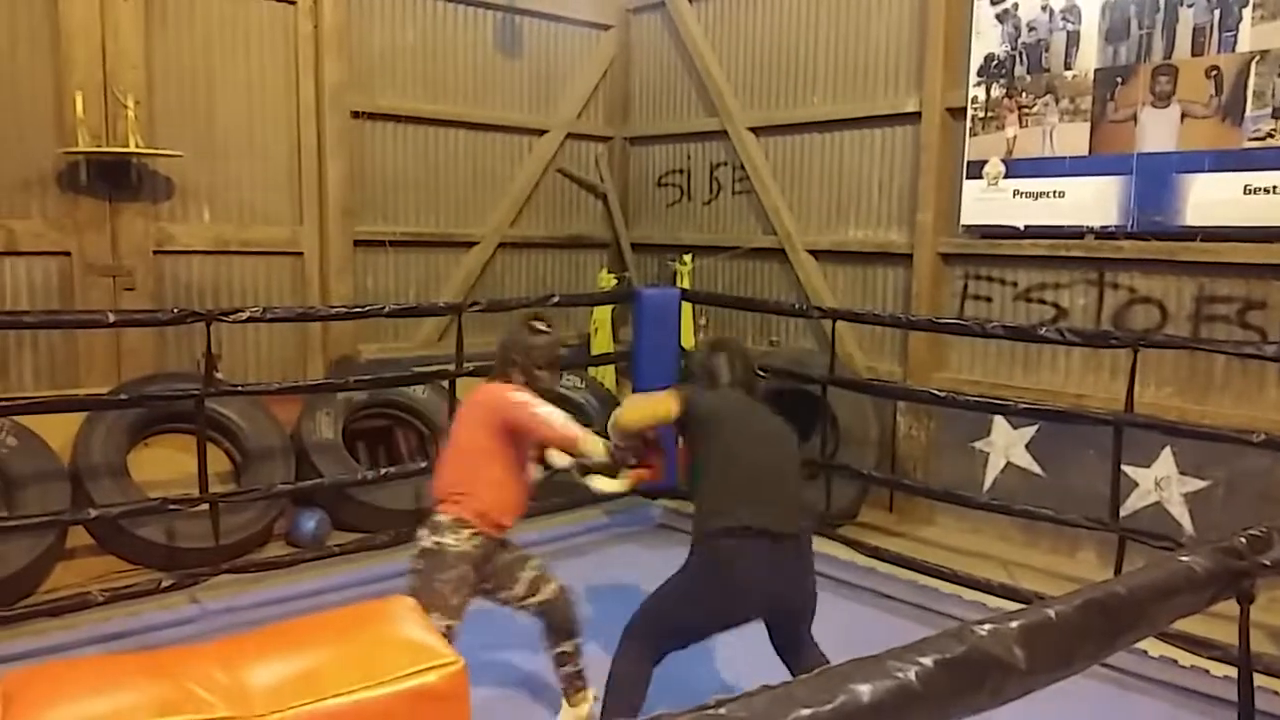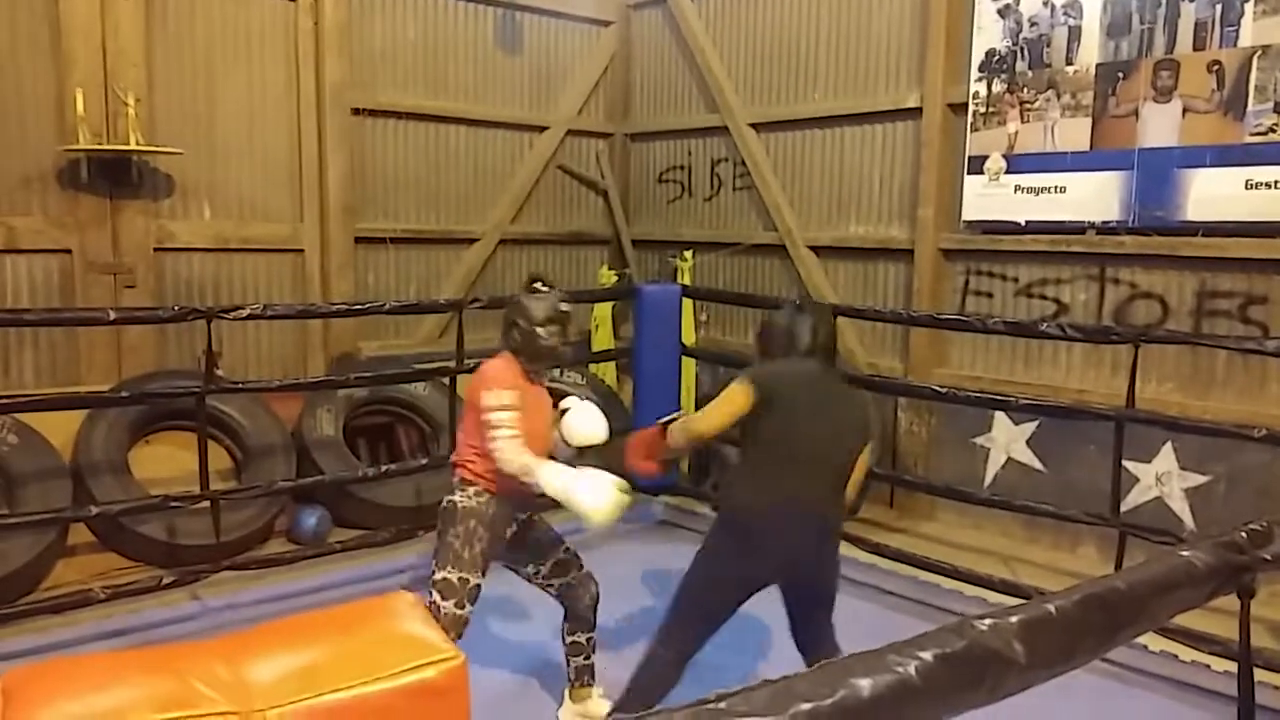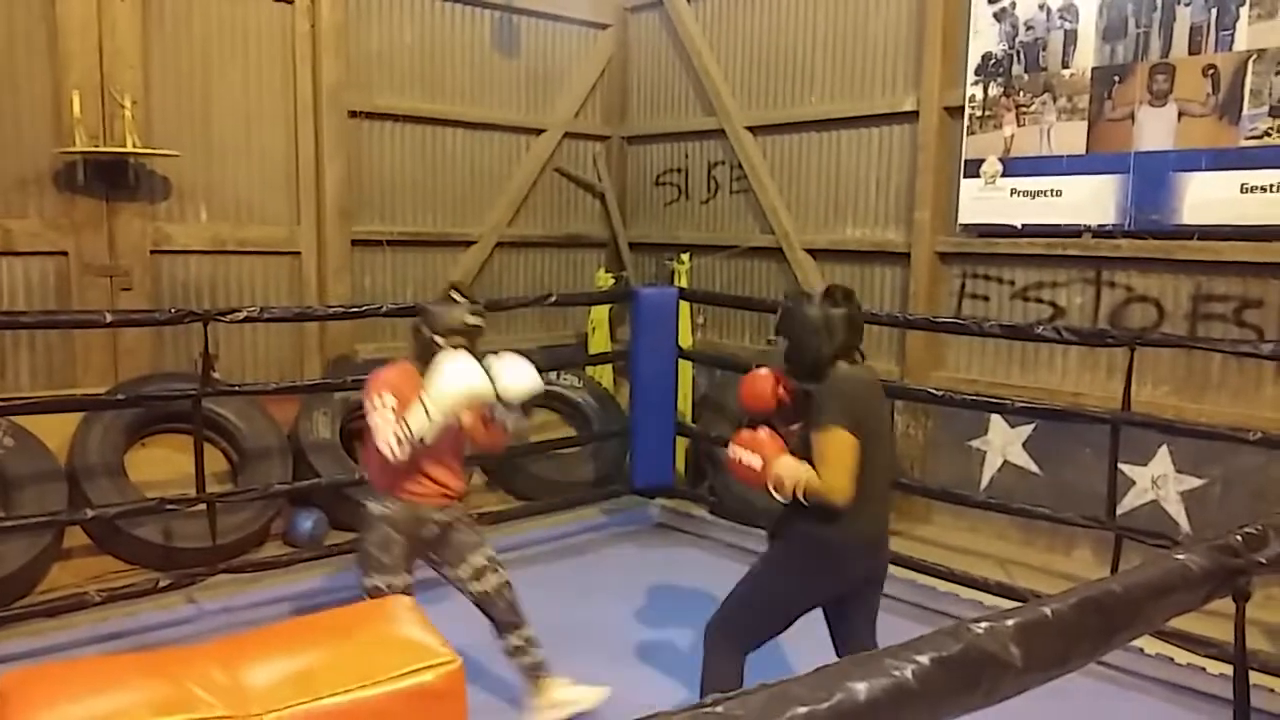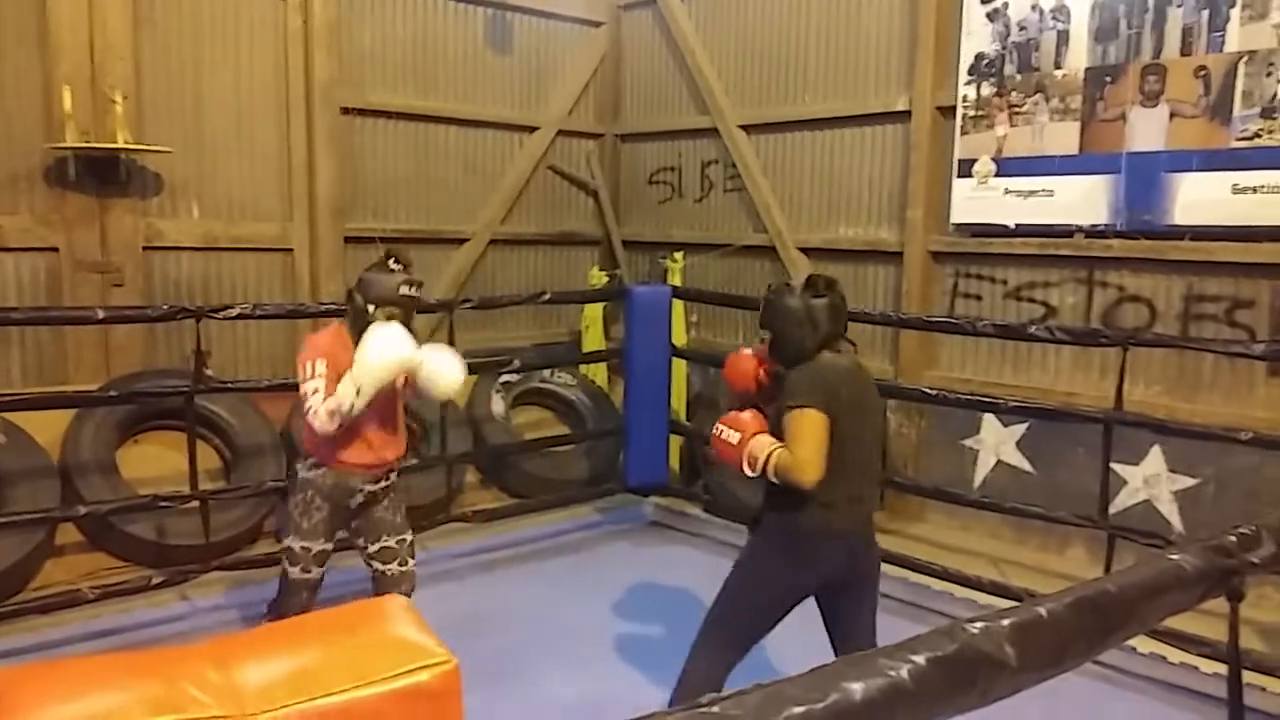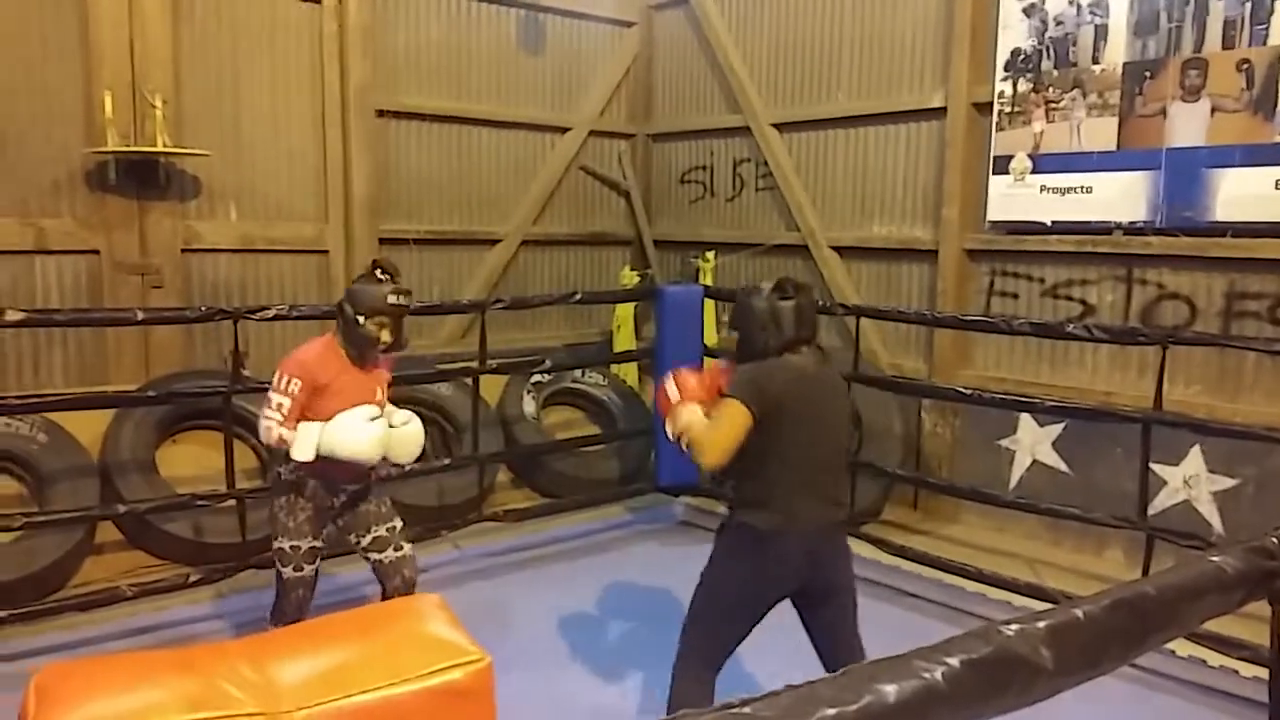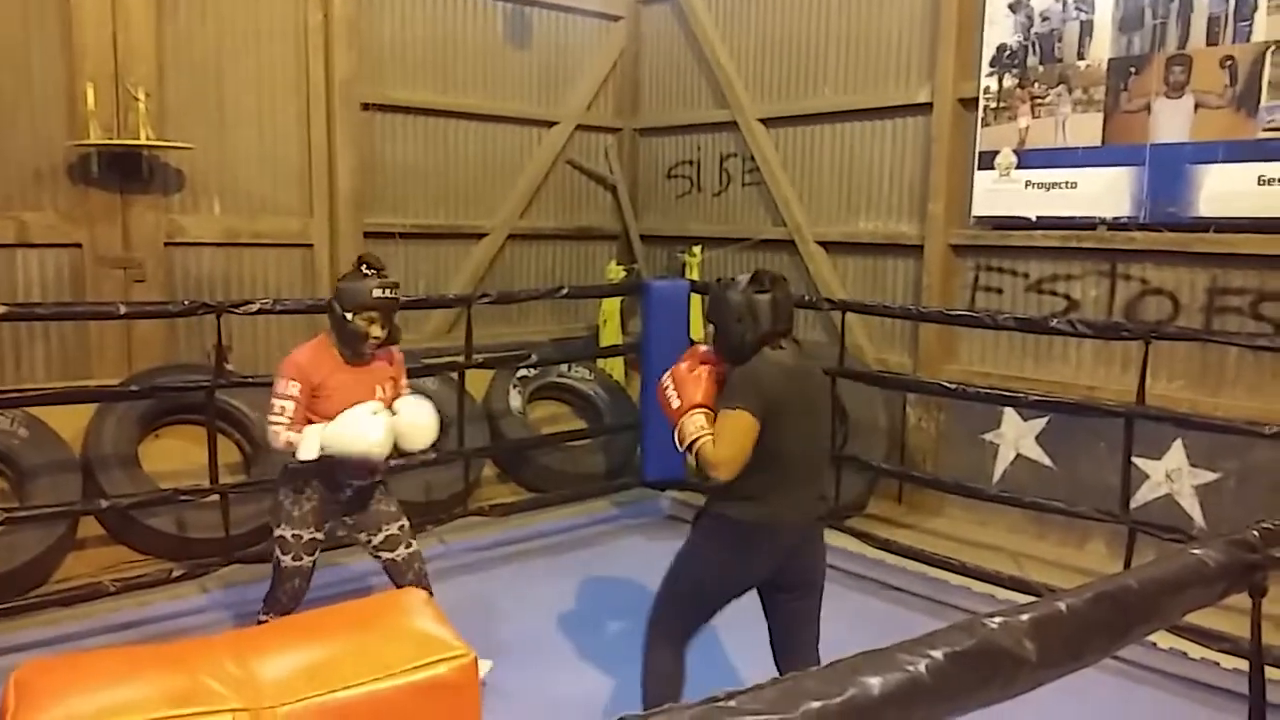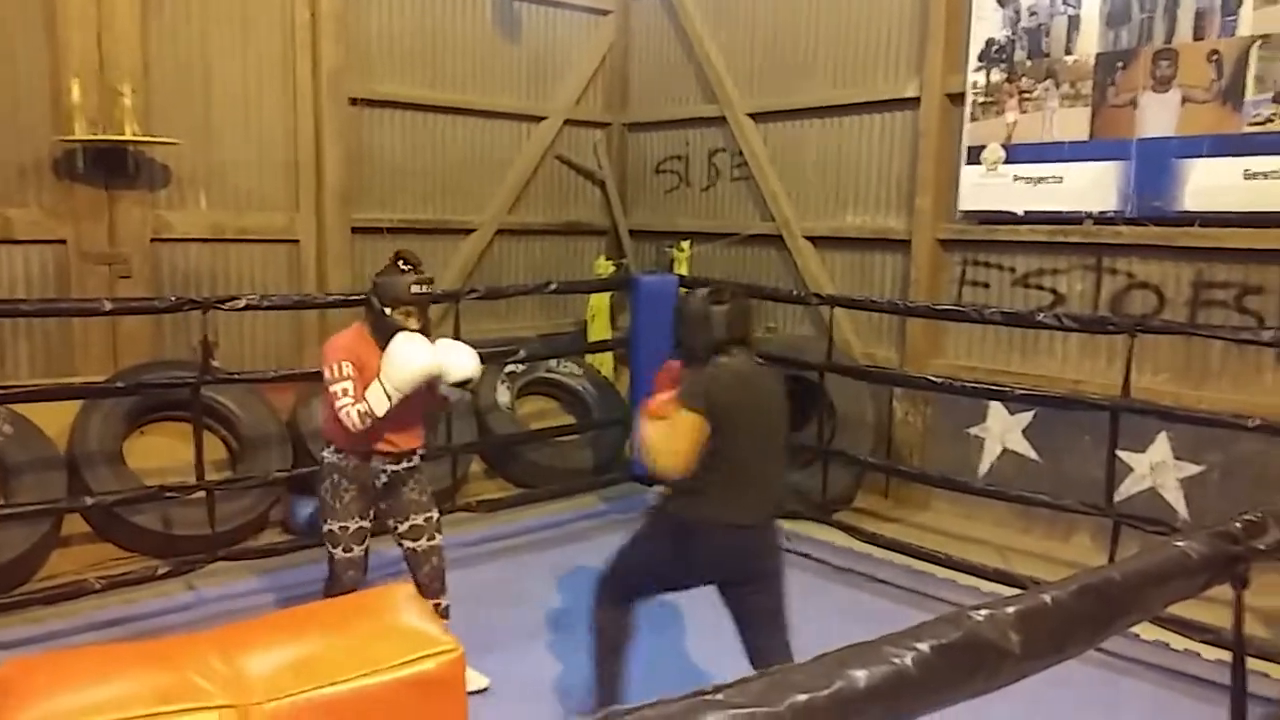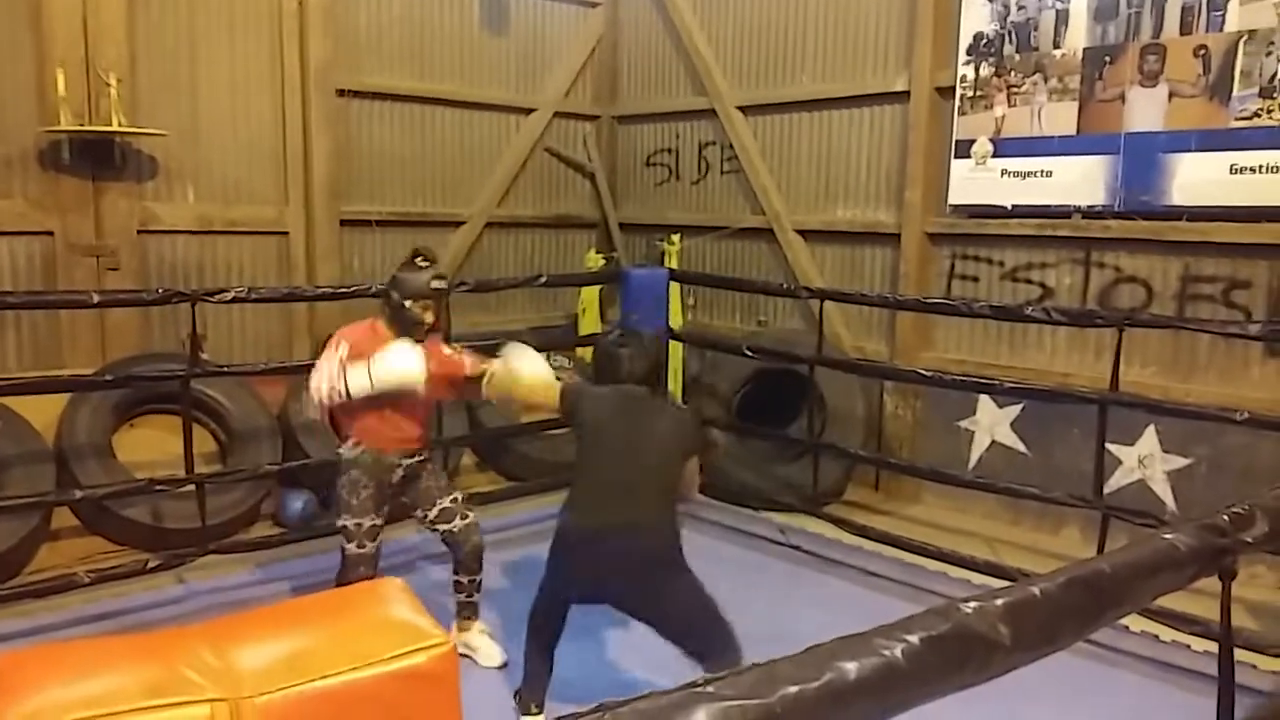
dt=0.3s
person 1, frame 1
left shoulder: (699, 403)
right shoulder: (779, 428)
left elbow: (628, 420)
left wrist: (618, 429)
left hip: (728, 559)
right hip: (793, 563)
left knee: (638, 644)
right knee: (800, 651)
person 1, frame 2
left shoulder: (769, 377)
right shoulder: (860, 409)
left elbow: (705, 425)
right elbow: (845, 496)
left wrist: (665, 436)
left hip: (752, 530)
right hip: (818, 541)
left knee: (677, 638)
right knee: (820, 645)
person 1, frame 3
left shoulder: (833, 398)
right shoulder: (864, 385)
left elbow: (836, 490)
left wrist: (782, 469)
left hip: (817, 547)
right hip: (867, 549)
left knee: (725, 637)
right knee: (860, 657)
person 1, frame 4
left shoulder: (809, 380)
right shoulder: (858, 375)
left elbow: (805, 472)
left wrist: (759, 445)
right wrist: (774, 392)
left hip: (796, 541)
right hip: (856, 542)
left knee: (716, 648)
person 1, frame 5
left shoulder: (756, 379)
right shoulder: (833, 382)
left elbow: (710, 455)
left wrist: (687, 414)
left hip: (759, 545)
right hip: (826, 544)
left knee: (696, 662)
right knee: (851, 668)
person 1, frame 6
left shoulder: (751, 379)
right shoulder: (811, 374)
left elbow: (721, 467)
left wrist: (692, 413)
right wrist: (719, 394)
left hip: (737, 533)
right hip: (803, 537)
left knee: (665, 633)
right knee: (800, 662)
person 1, frame 7
left shoulder: (703, 383)
right shoulder: (770, 382)
left elbow: (667, 463)
left wrist: (652, 424)
left hip: (690, 530)
right hip: (755, 537)
left knee: (612, 593)
right knee: (773, 655)
left ankle: (606, 710)
person 1, frame 8
left shoulder: (588, 400)
right shoulder: (684, 423)
left elbow: (516, 389)
left wrist: (494, 373)
left hip: (580, 549)
right hip: (652, 556)
left knee: (546, 613)
right knee: (722, 654)
person 2, frame 1
left shoulder: (501, 404)
right shoulder: (504, 399)
right elbow: (559, 429)
left wrist: (547, 456)
right wrist: (607, 452)
left hip: (489, 544)
right hip: (451, 545)
left knee: (558, 605)
person 2, frame 2
left shoulder: (533, 380)
right shoulder: (497, 376)
right elbow: (509, 455)
right wrist: (569, 483)
left hip: (520, 515)
right hip: (475, 509)
left knee: (582, 591)
right knee: (444, 623)
person 2, frame 3
left shoulder: (466, 385)
right shoulder: (388, 381)
left elbow: (493, 437)
right elbow: (392, 450)
left wrist: (508, 401)
right wrist: (437, 405)
left hip: (446, 516)
right hip: (393, 518)
left knee: (500, 598)
person 2, frame 4
left shoulder: (396, 347)
right shoulder: (321, 347)
left elbow: (406, 388)
right elbow: (322, 420)
left wrist: (432, 375)
right wrist: (365, 376)
left hip: (379, 486)
right hip: (323, 484)
left knee: (397, 588)
right knee: (295, 599)
person 2, frame 5
left shoulder: (380, 360)
right shoulder: (307, 361)
right elbow: (271, 430)
left wrist: (393, 423)
right wrist: (326, 439)
left hip: (359, 487)
right hip: (304, 488)
left knee: (402, 577)
right knee: (294, 599)
person 2, frame 6
left shoulder: (389, 357)
right shoulder: (304, 363)
left elbow: (399, 407)
right elbow: (279, 434)
left wrist: (409, 419)
right wrist: (332, 443)
left hip: (365, 482)
right hip: (310, 482)
left knee: (411, 570)
right knee: (287, 591)
person 2, frame 7
left shoulder: (419, 346)
right shoulder: (343, 346)
left elbow: (428, 408)
right elbow: (351, 419)
left wrist: (445, 380)
right wrist: (392, 383)
left hip: (404, 468)
right hip: (350, 467)
left knee: (430, 564)
right knee: (346, 577)
person 2, frame 8
left shoulder: (431, 347)
right shoulder: (355, 338)
left elbow: (471, 370)
right elbow: (320, 393)
right wrist: (373, 376)
left hip: (419, 461)
right hip: (366, 463)
left knee: (468, 539)
right knee: (358, 569)
left ankle: (469, 630)
